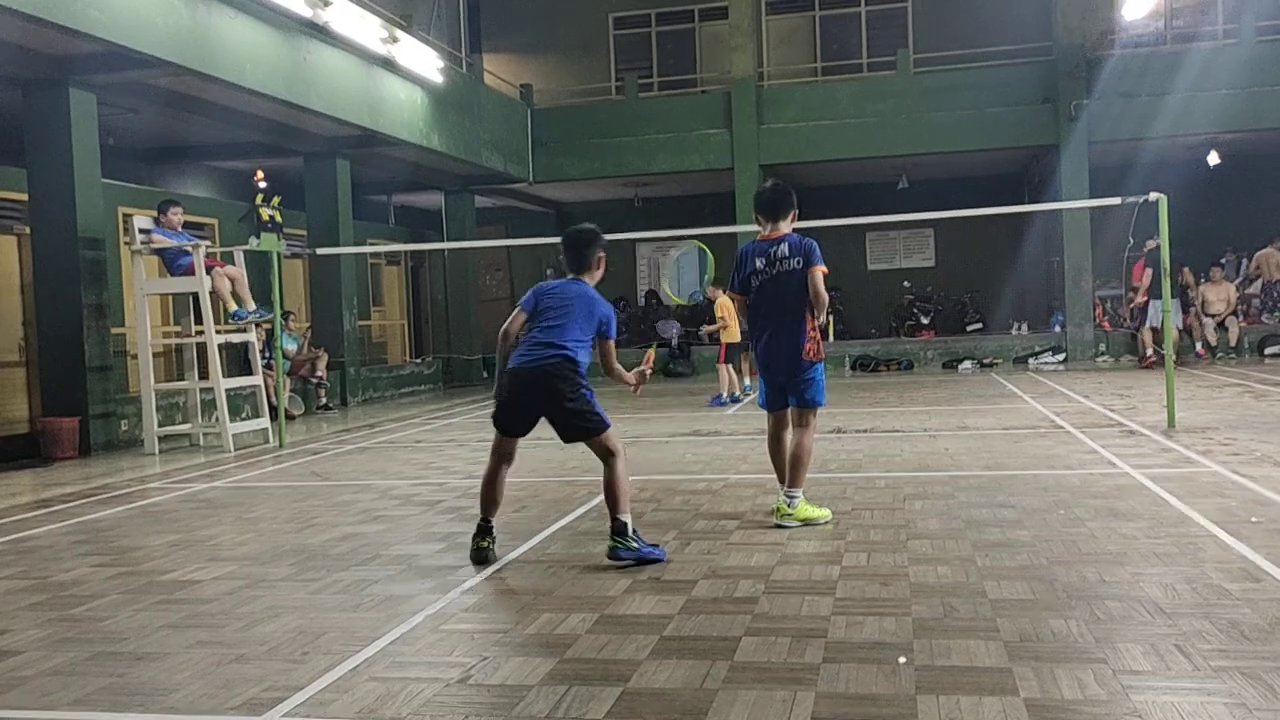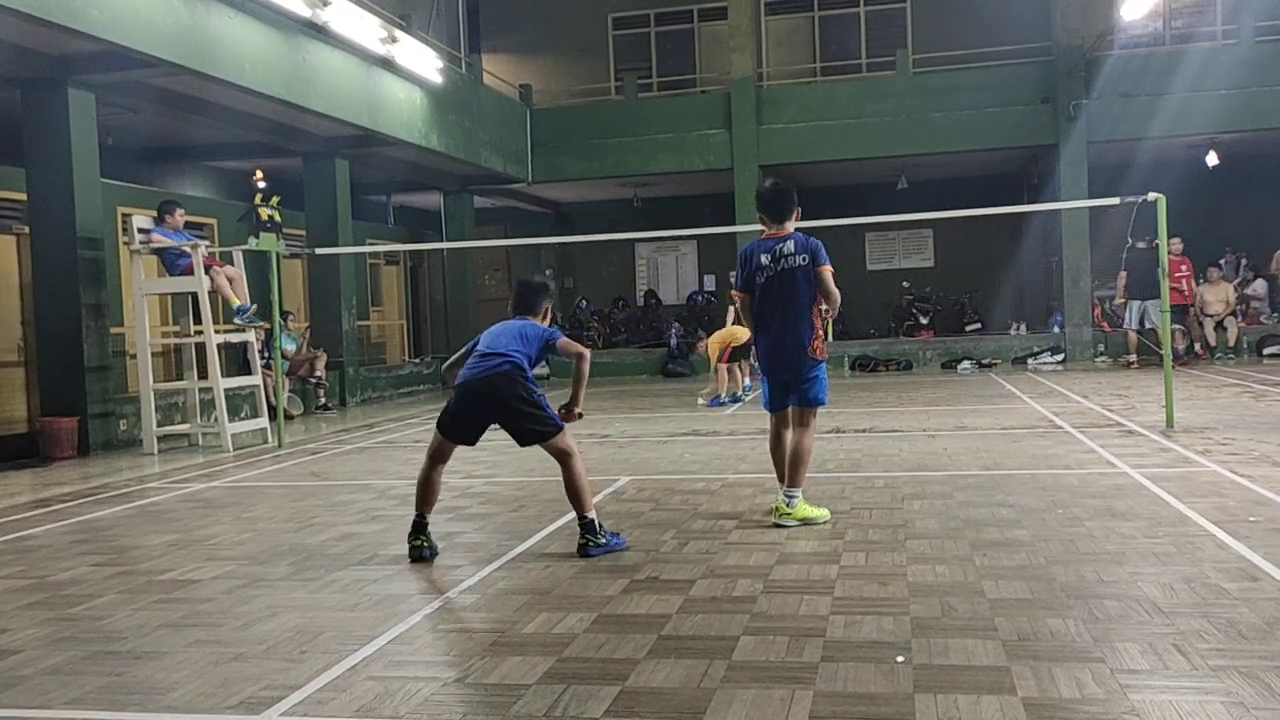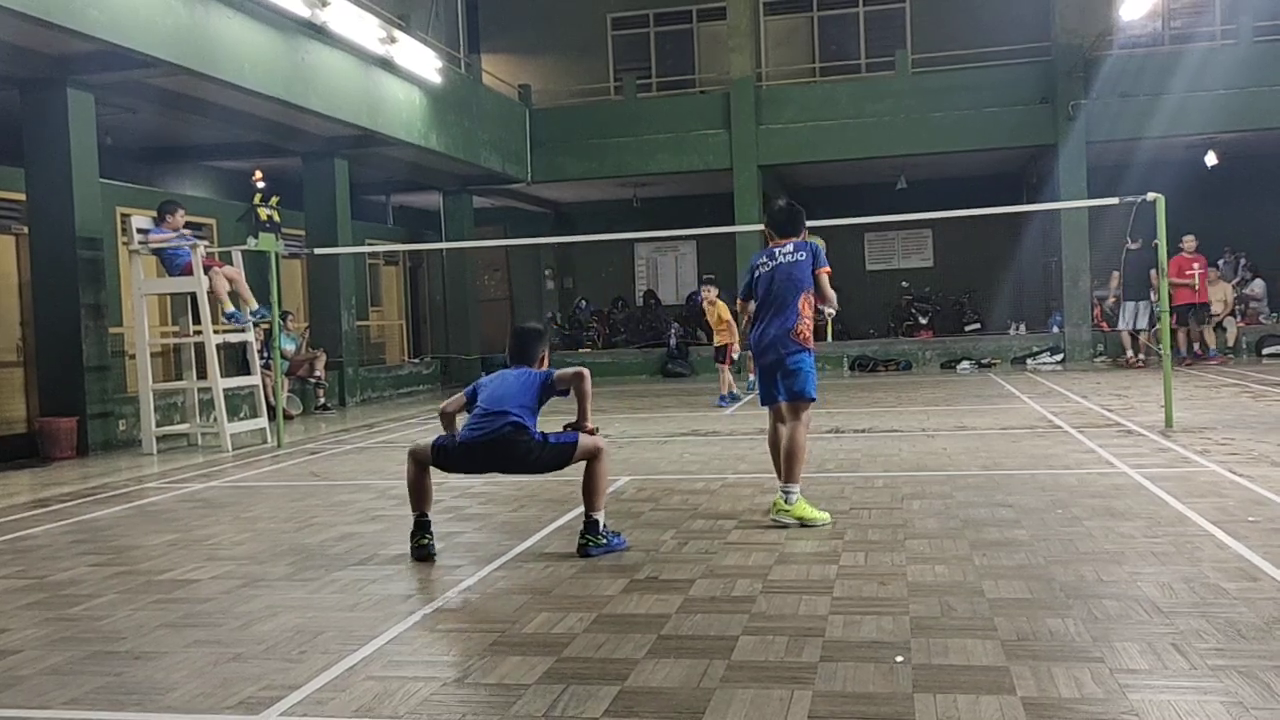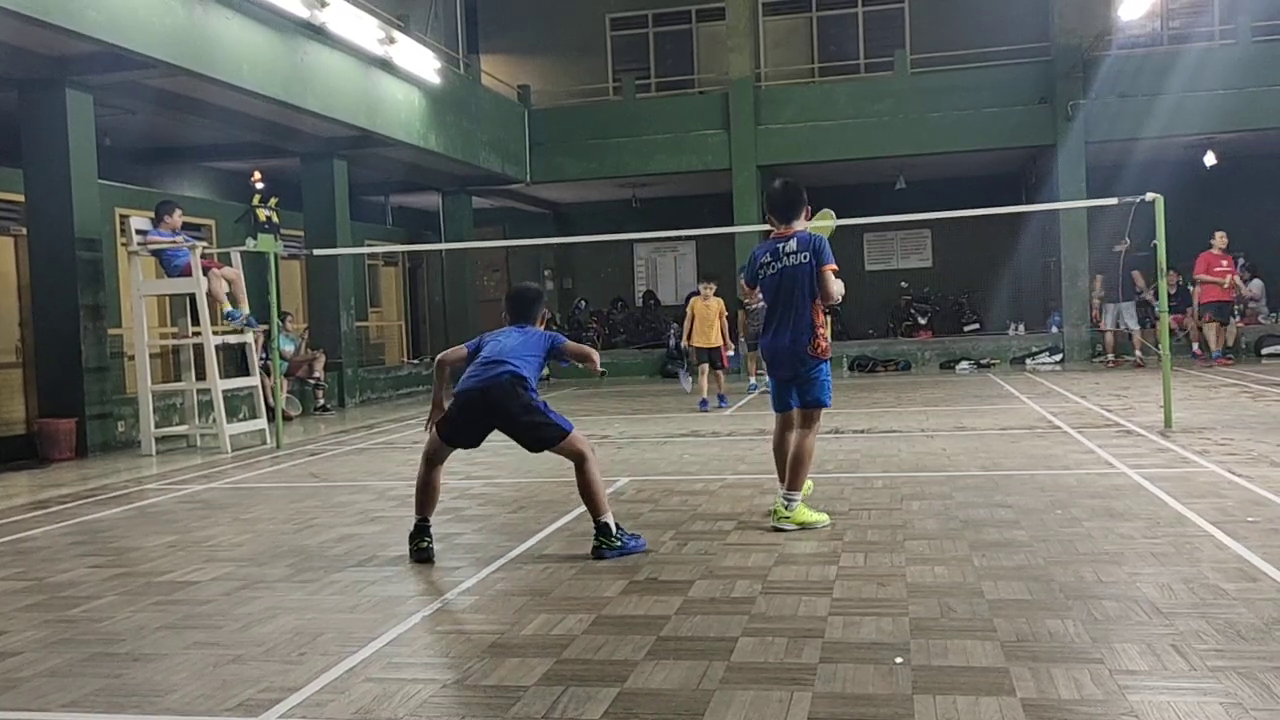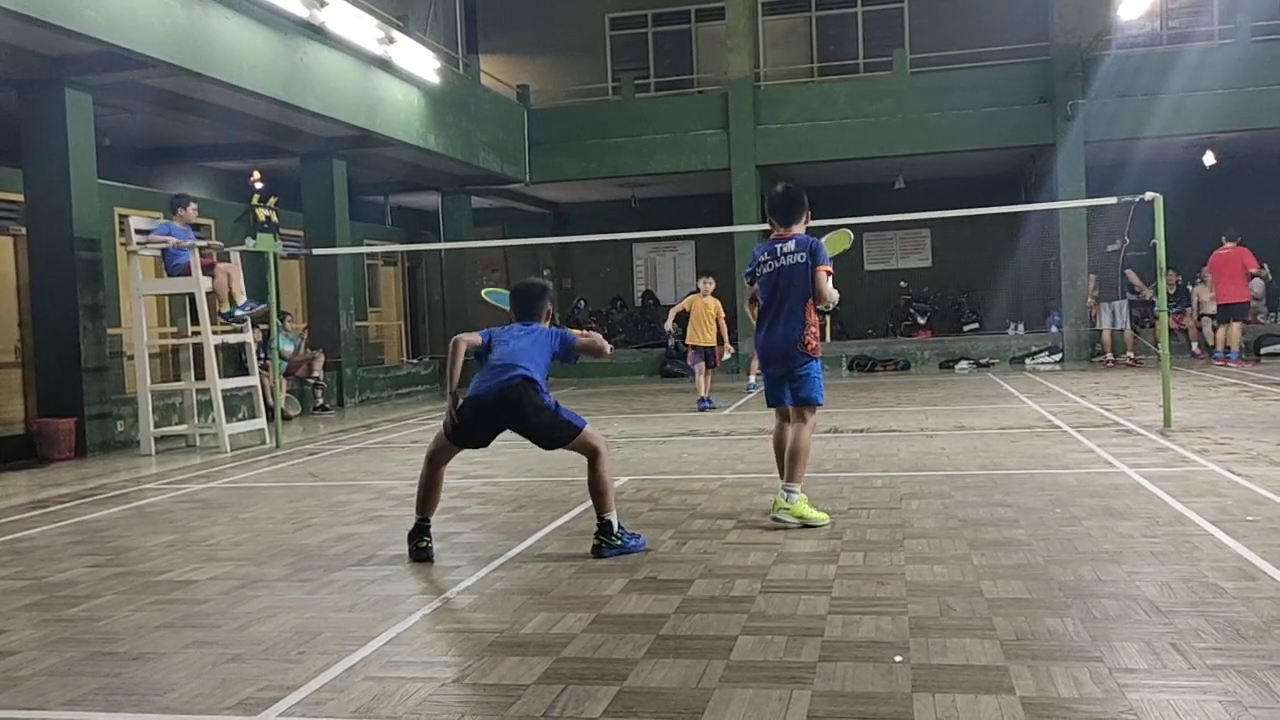
dt=0.7s
person 1, frame 1
left shoulder: (746, 254)
right shoulder: (805, 246)
left elbow: (740, 306)
right elbow: (818, 295)
right wrist: (820, 315)
left hip: (766, 352)
right hip: (802, 348)
left knee: (777, 422)
right knee: (803, 423)
left ankle: (787, 496)
right ankle: (792, 503)
person 1, frame 2
left shoulder: (750, 253)
right shoulder: (811, 246)
left elbow: (744, 306)
right elbow: (830, 294)
right wrist: (833, 308)
left hip: (770, 351)
right hip: (806, 348)
left knee: (779, 422)
right knee: (803, 423)
left ankle: (786, 496)
right ankle: (791, 503)
person 1, frame 3
left shoulder: (759, 261)
right shoulder: (811, 249)
left elbow: (743, 307)
right elbow: (825, 296)
right wrist: (832, 301)
left hip: (763, 344)
right hip: (794, 340)
left knee: (778, 417)
right knee: (798, 417)
left ankle: (785, 494)
right ankle: (789, 499)
person 1, frame 4
left shoulder: (761, 252)
right shoulder: (815, 243)
left elbow: (749, 290)
right elbow: (829, 295)
right wrist: (839, 289)
left hip: (774, 348)
right hip: (808, 345)
left knee: (784, 421)
right knee: (807, 424)
left ankle: (787, 491)
right ankle: (789, 507)
person 1, frame 5
left shoulder: (760, 252)
right shoulder: (812, 246)
left elbow: (752, 292)
right elbow: (821, 295)
right wrist: (834, 296)
left hip: (768, 346)
right hip: (800, 344)
left knee: (783, 417)
right knee: (803, 418)
left ankle: (787, 491)
right ankle: (789, 500)
person 2, frame 1
left shoulder: (542, 291)
right shoulder: (602, 308)
left elbow: (507, 332)
right elbow: (610, 368)
left wrist: (502, 380)
right wrist: (632, 378)
left hip: (520, 375)
right hip: (563, 378)
left knee: (501, 457)
right knee: (613, 454)
left ankle: (484, 536)
right ankle: (623, 536)
person 2, frame 2
left shoulder: (492, 330)
right shoulder: (544, 332)
left elbow: (449, 368)
right elbow: (582, 354)
right wrist: (575, 403)
left hip: (469, 387)
right hip: (510, 384)
left knee: (437, 457)
right knee: (568, 453)
left ankle: (419, 535)
right ankle: (592, 533)
person 2, frame 3
left shoulder: (487, 380)
right shoulder: (542, 376)
left elbow: (446, 410)
right elbow: (581, 374)
left wrist: (457, 440)
right wrist: (584, 421)
left hip: (472, 448)
right hip: (517, 444)
left knee: (416, 455)
right knee: (597, 448)
left ankle: (422, 536)
right ankle: (594, 534)
person 2, frame 4
left shoulder: (489, 337)
right shoulder: (546, 338)
left elbow: (444, 359)
right elbow: (589, 355)
left wrist: (437, 401)
right wrist: (594, 366)
left hip: (468, 396)
right hip: (512, 394)
left knee: (431, 458)
right knee: (583, 453)
left ankle: (421, 537)
right ankle: (608, 535)
person 2, frame 5
left shoulder: (496, 334)
right shoulder: (553, 335)
left elbow: (460, 341)
right elbow: (602, 349)
left wrist: (452, 395)
right wrist: (596, 338)
left hip: (481, 399)
right hip: (524, 395)
left knee: (435, 457)
right knee: (597, 448)
left ankle: (420, 536)
right ankle: (609, 533)
